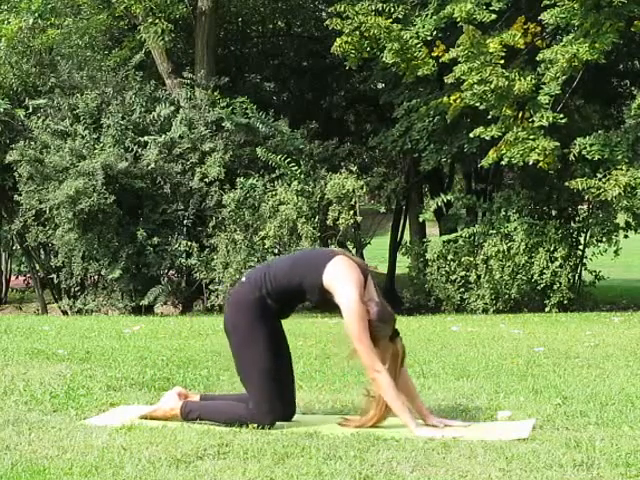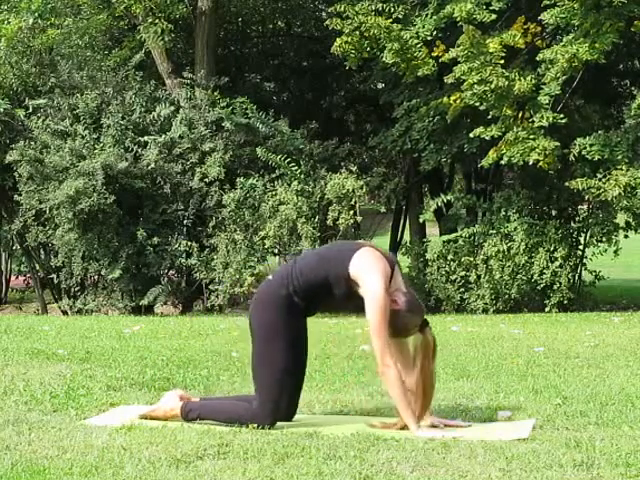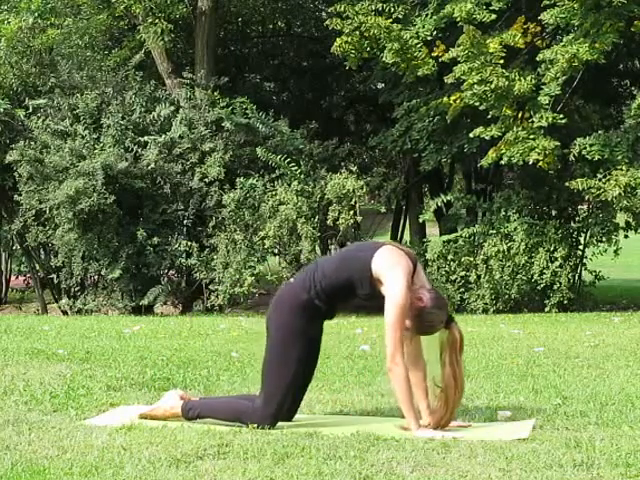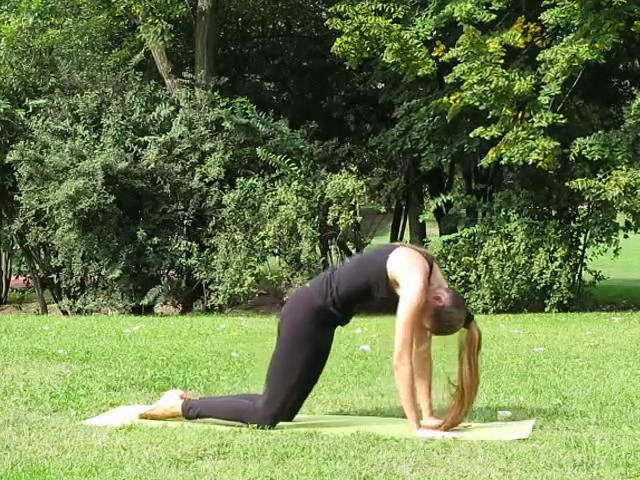
dt=0.4s
person 1, frame 1
left shoulder: (367, 291)
right shoulder: (351, 295)
left elbow: (392, 360)
right elbow: (375, 369)
left wrist: (427, 415)
right wrist: (414, 426)
left hip: (265, 310)
right hip: (248, 307)
left knee: (283, 410)
right knee: (264, 415)
left ankle: (192, 397)
right ankle: (178, 408)
person 1, frame 2
left shoulder: (394, 285)
right shoulder: (377, 285)
left elbow: (403, 356)
right elbow: (386, 363)
left wrist: (425, 414)
right wrist: (414, 426)
left hip: (293, 308)
right hip: (275, 303)
left knee: (284, 410)
right knee: (265, 415)
left ankle: (190, 400)
right ankle: (178, 408)
person 1, frame 3
left shoulder: (415, 284)
right shoulder: (400, 282)
left elbow: (413, 354)
right elbow: (395, 361)
left wrist: (427, 413)
right wrist: (414, 425)
left hip: (310, 311)
right hip: (295, 306)
left knee: (284, 410)
right knee: (265, 415)
left ankle: (191, 399)
right ankle: (179, 407)
person 1, frame 4
left shoulder: (430, 282)
right shoulder: (417, 282)
left elbow: (421, 352)
right elbow: (402, 360)
left wrist: (428, 414)
right wrist: (414, 426)
left hip: (323, 317)
right hip: (310, 312)
left knee: (284, 410)
right knee: (267, 414)
left ankle: (188, 398)
right ankle: (180, 406)
